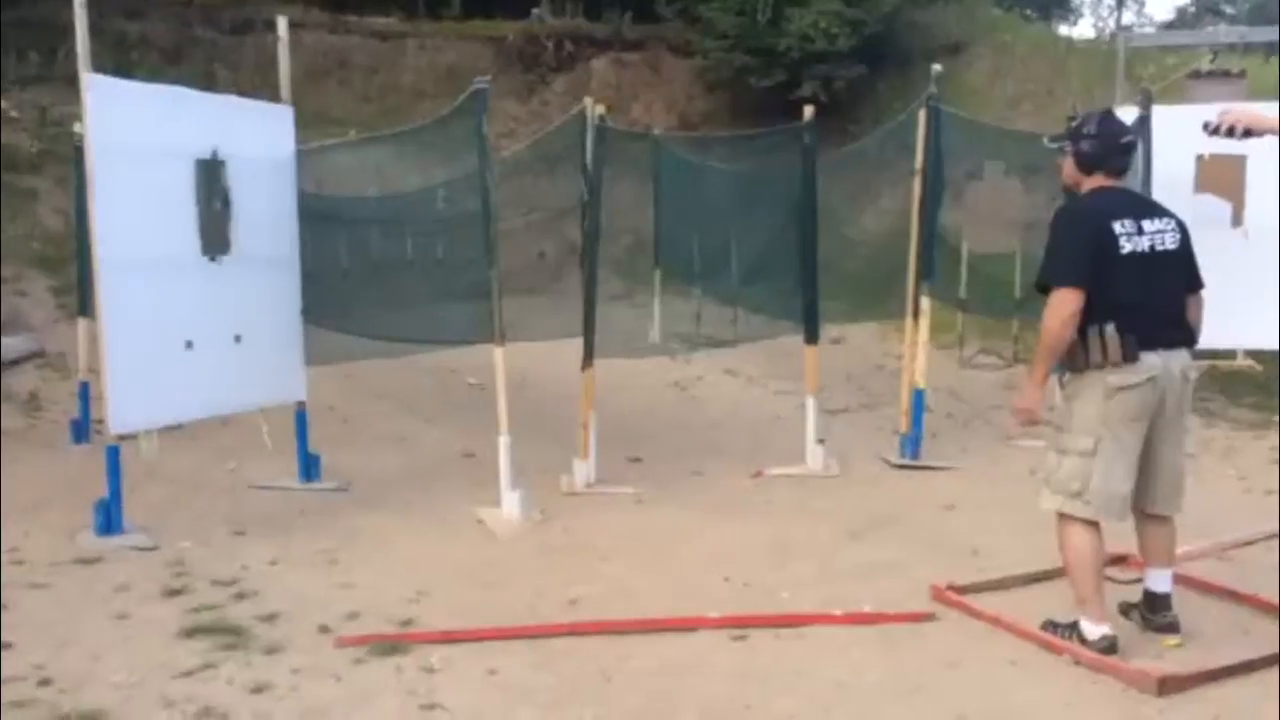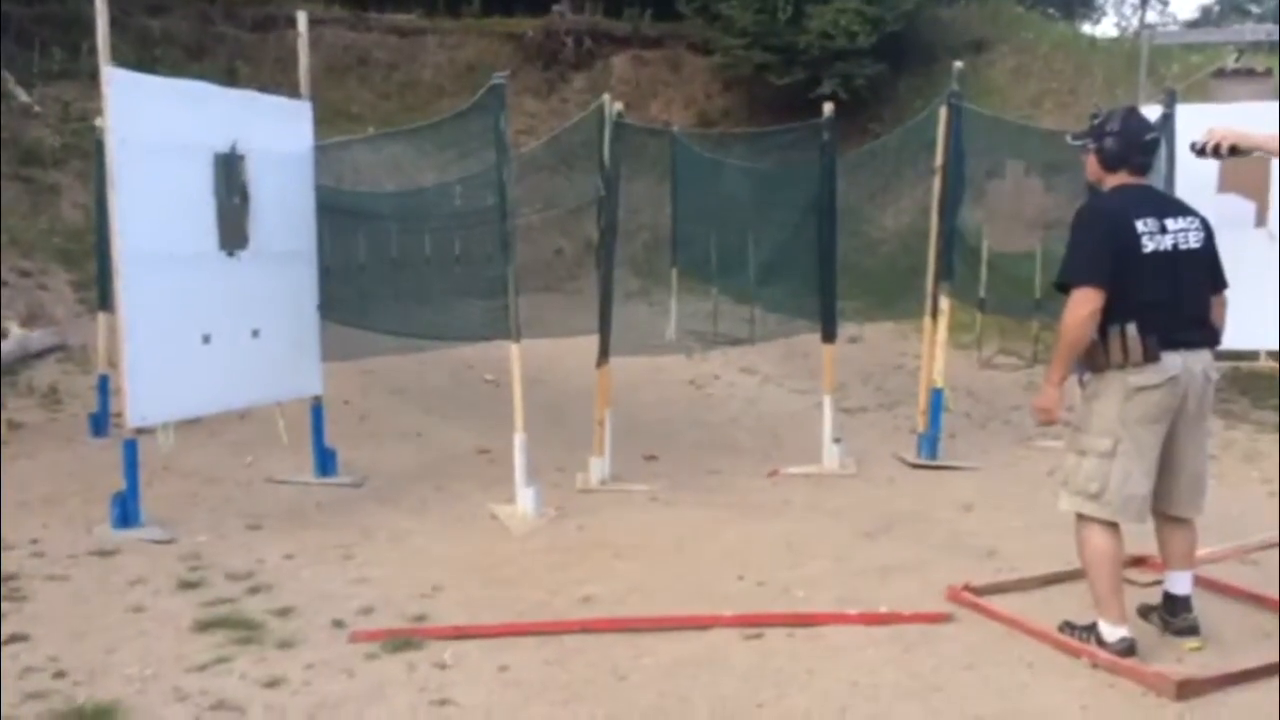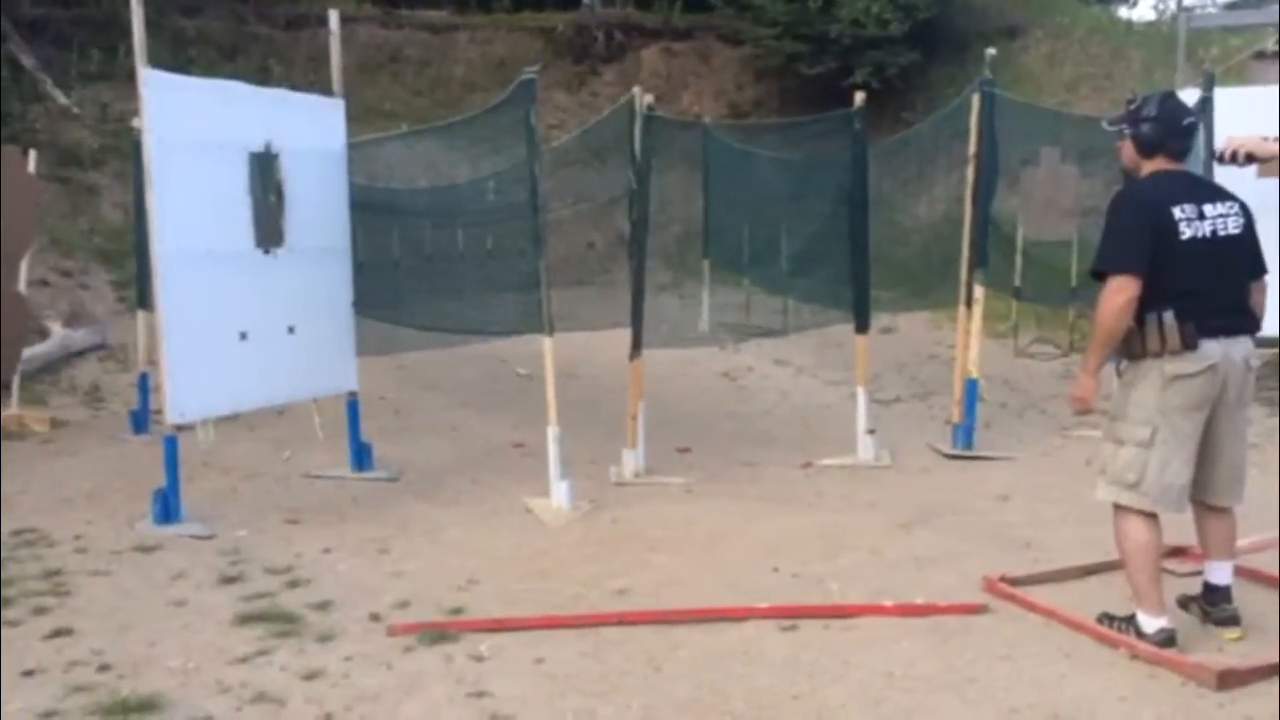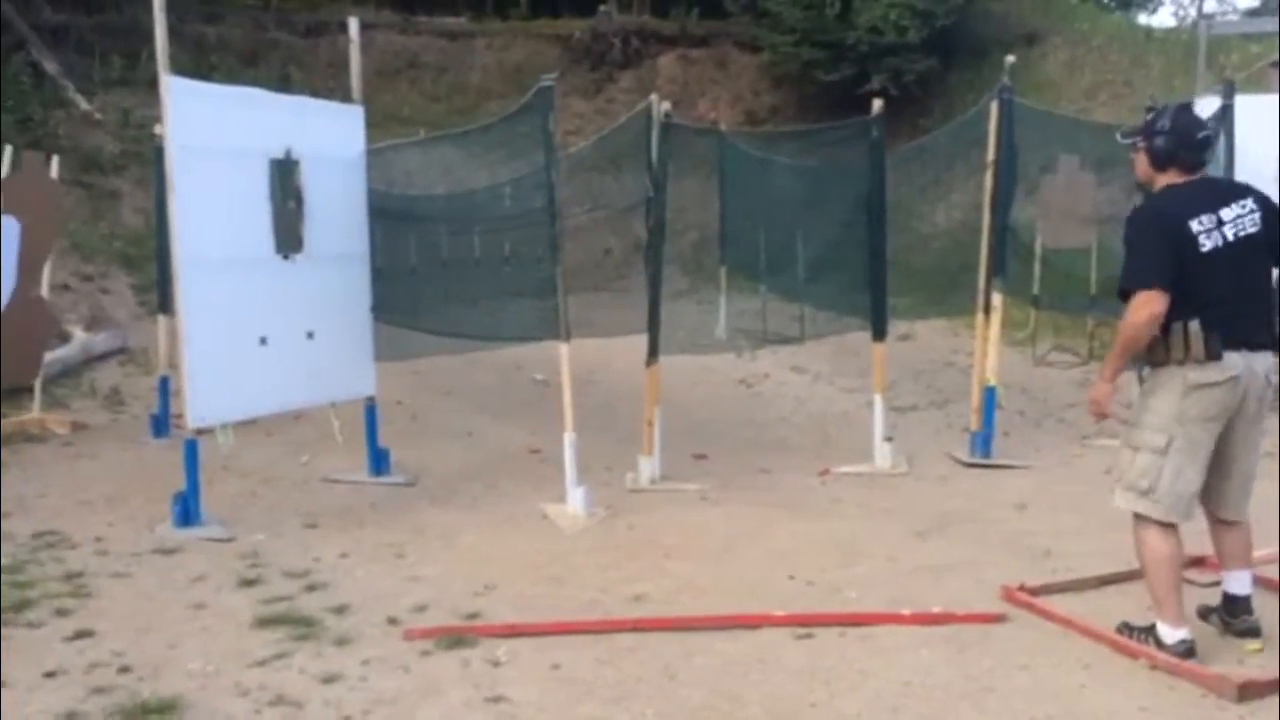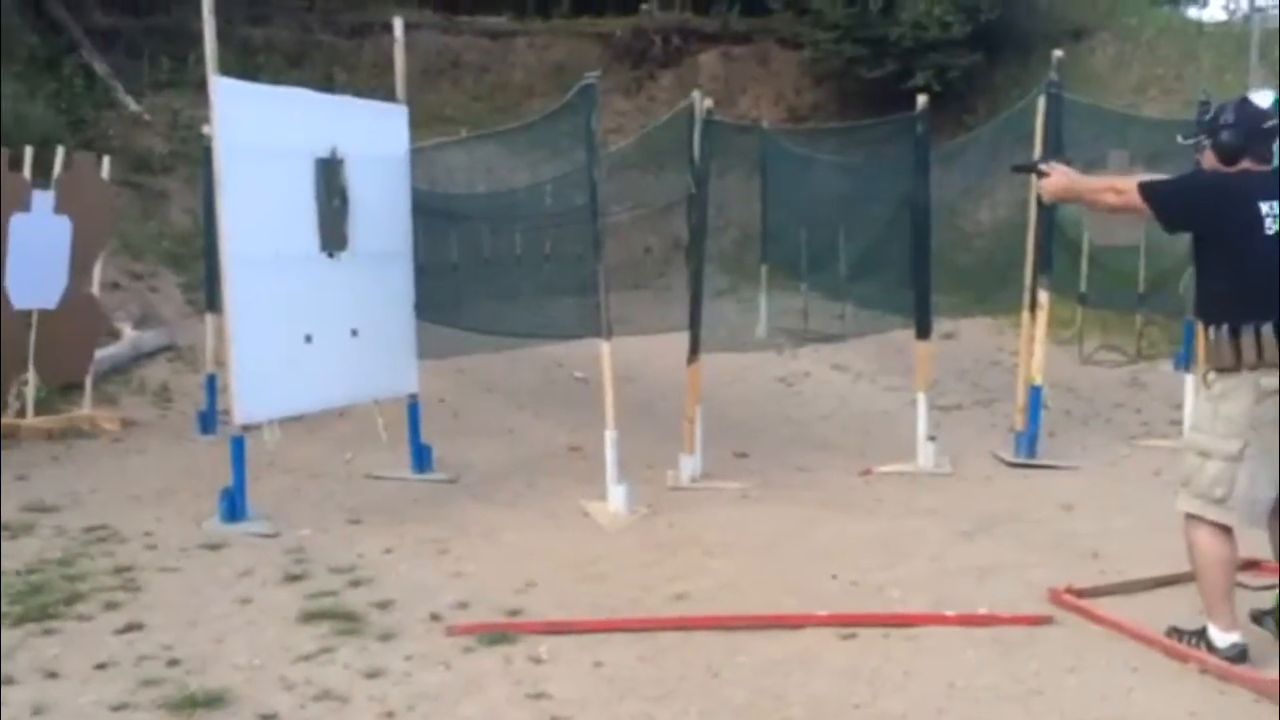
dt=1s
person 1, frame 1
left shoulder: (1079, 215)
right shoulder: (1164, 219)
left elbow: (1067, 308)
right elbow: (1193, 304)
left wrist: (1035, 382)
left hip: (1114, 373)
right hip: (1171, 367)
left knee: (1075, 502)
right knee: (1155, 498)
left ankle: (1094, 627)
right ankle: (1158, 604)
person 1, frame 2
left shoulder: (1101, 213)
right shoulder: (1189, 217)
left elbow: (1087, 307)
right elbow: (1217, 304)
left wrist: (1053, 380)
left hip: (1134, 373)
right hip: (1194, 368)
left knee: (1095, 504)
right knee: (1176, 500)
left ankle: (1111, 630)
right ankle: (1178, 607)
person 1, frame 3
left shoulder: (1137, 200)
right shoulder: (1230, 202)
left elbow: (1123, 295)
right elbow: (1257, 290)
left wrist: (1090, 369)
left hip: (1171, 361)
right hip: (1234, 355)
left knee: (1134, 495)
right knee: (1216, 489)
left ankle: (1151, 621)
right ankle: (1219, 597)
person 1, frame 4
left shoulder: (1154, 216)
left elbow: (1148, 308)
left wrist: (1109, 372)
left hip: (1191, 372)
left knee: (1152, 504)
right knee: (1226, 502)
left ankle: (1171, 631)
person 1, frame 5
left shoulder: (1218, 191)
left elbow: (1123, 197)
right elbow: (1152, 188)
left wrist: (1071, 186)
right wrist: (1081, 180)
left knee: (1206, 506)
left ankle: (1222, 635)
